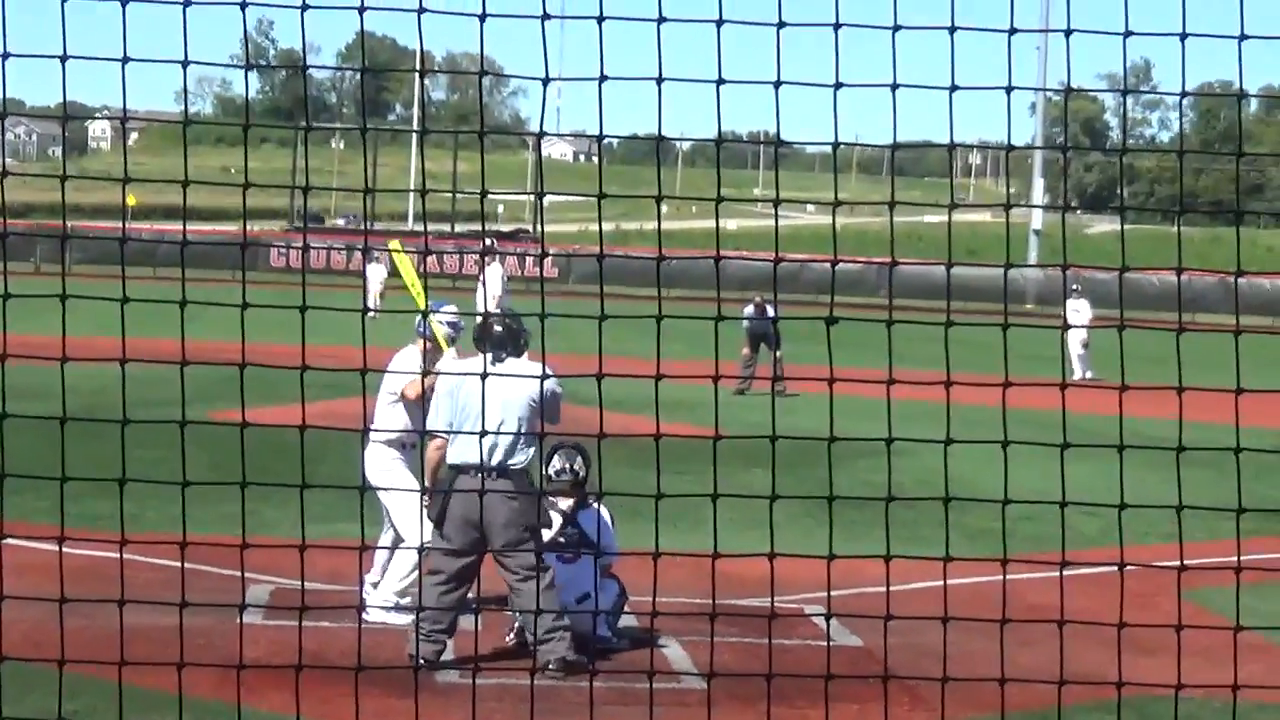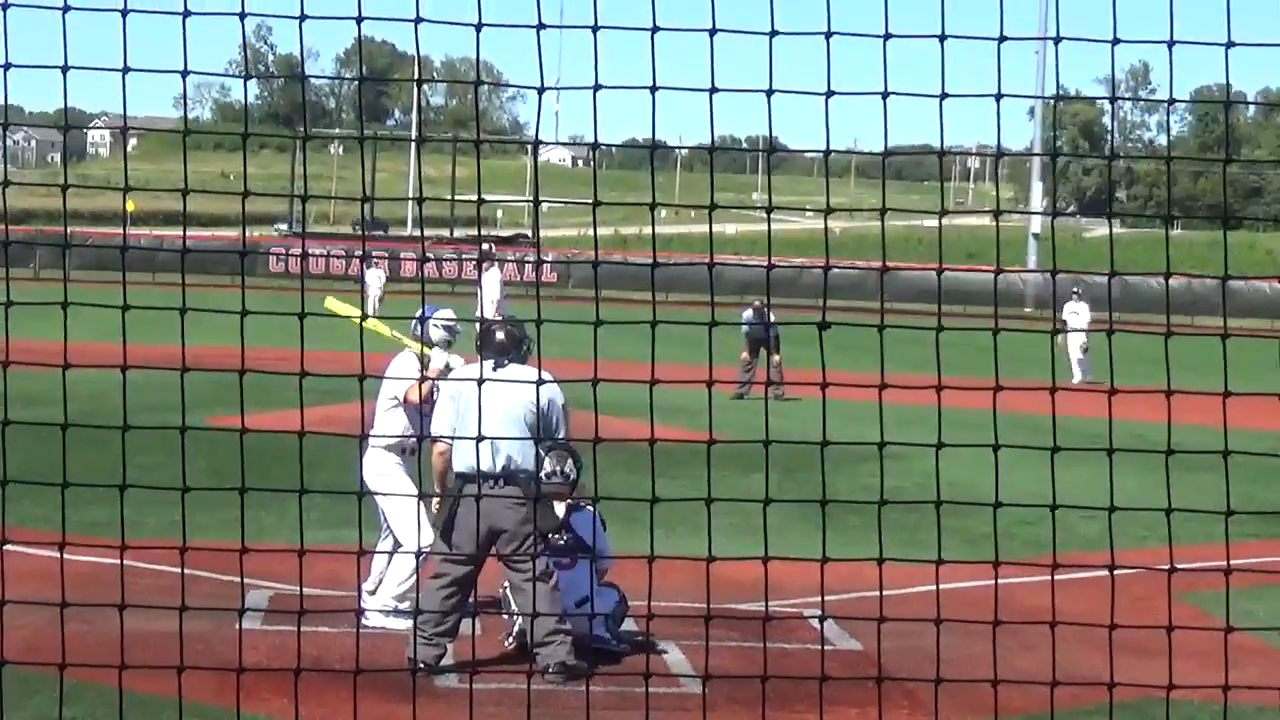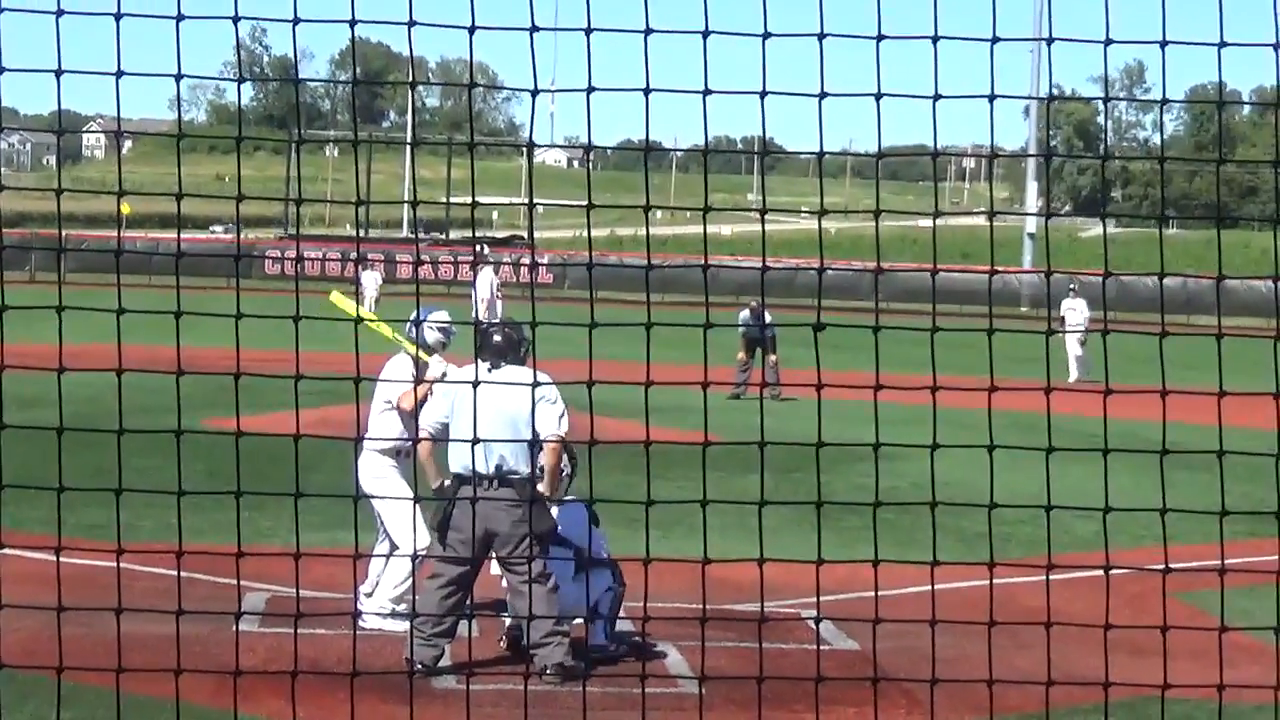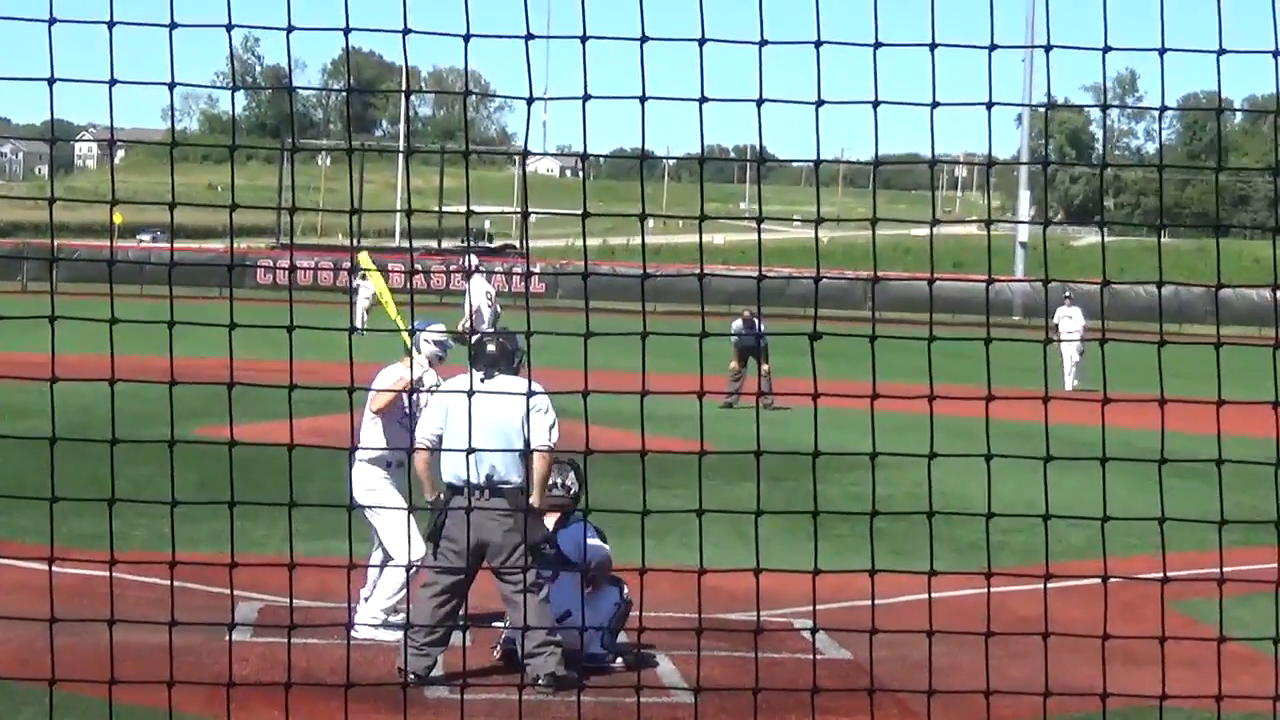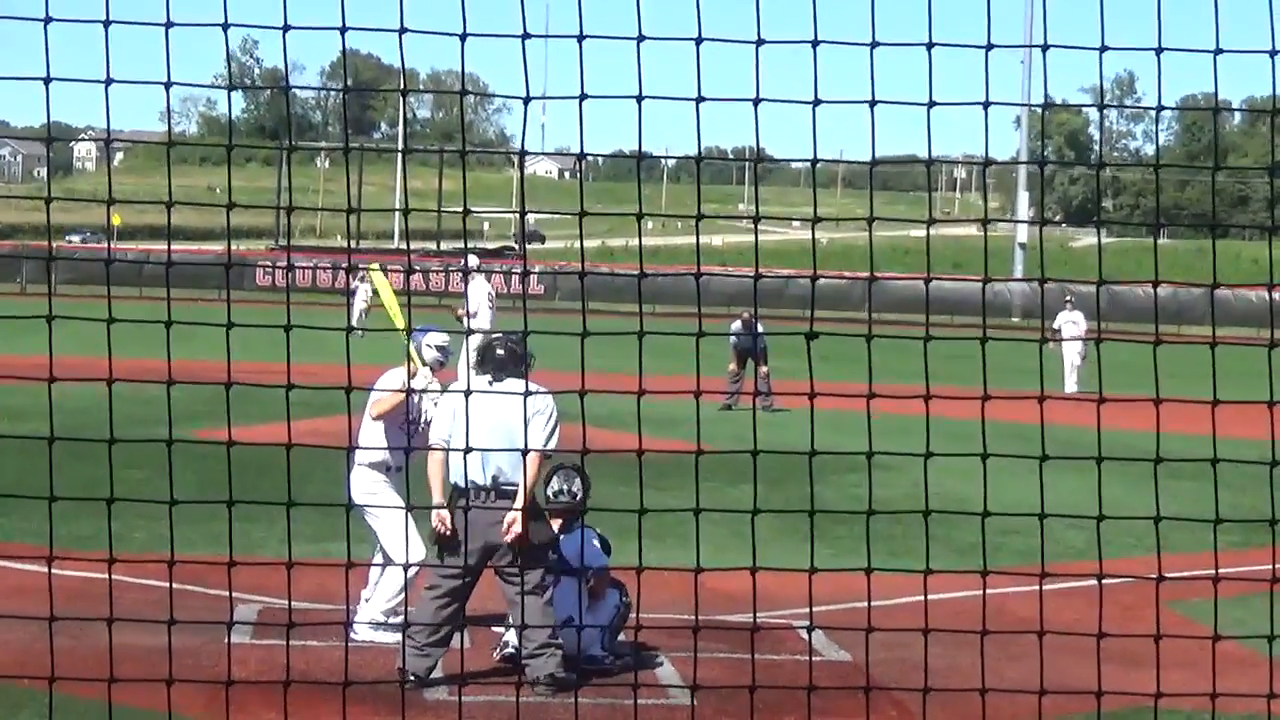
dt=0.5s
person 1, frame 1
left shoulder: (454, 372)
right shoulder: (538, 376)
left elbow: (437, 442)
right elbow: (552, 417)
left wrist: (429, 485)
left hip: (461, 486)
right hip: (511, 488)
left knee: (444, 572)
right knee: (530, 574)
left ankle: (425, 649)
right ankle: (555, 652)
person 1, frame 2
left shoulder: (458, 379)
right shoulder: (541, 383)
left elbow: (441, 448)
right elbow: (559, 443)
left wrist: (440, 490)
left hip: (468, 494)
right hip: (519, 496)
left knee: (447, 577)
right knee: (535, 579)
left ankle: (424, 653)
right ankle: (556, 658)
person 1, frame 3
left shoulder: (455, 379)
right shoulder: (537, 383)
left elbow: (424, 437)
right elbow: (554, 442)
left wrist: (436, 482)
right wrist: (547, 487)
left hip: (465, 496)
right hip: (516, 498)
left knee: (445, 578)
right knee: (533, 580)
left ankle: (422, 655)
right ankle: (554, 659)
person 1, frame 4
left shoulder: (449, 389)
right shoulder: (530, 393)
left elbow: (422, 450)
right elbow: (542, 453)
left wrist: (433, 496)
right wrist: (536, 501)
left hip: (458, 506)
right hip: (507, 508)
left knee: (438, 588)
right knee: (526, 591)
left ankle: (414, 665)
right ankle: (546, 669)
person 1, frame 5
left shoulder: (457, 392)
right shoulder: (537, 397)
left elbow: (437, 450)
right elbow: (534, 456)
left wrist: (439, 504)
right wrist: (519, 508)
left hip: (464, 507)
right hip: (513, 508)
left knee: (442, 590)
right knee: (531, 592)
left ankle: (414, 667)
right ankle: (545, 670)
person 2, frame 1
left shoulder: (428, 362)
right shoulder: (408, 359)
right elbow: (411, 393)
right wrist: (438, 370)
left hip: (399, 456)
right hip: (387, 456)
left knee: (398, 527)
right knee: (420, 534)
left ankle: (375, 587)
right ankle: (381, 604)
person 2, frame 2
left shoulder: (423, 365)
right shoulder: (406, 363)
left elbow: (438, 403)
right elbow: (415, 398)
left wrist: (452, 373)
right wrist: (435, 371)
left hip: (395, 462)
right hip: (385, 462)
left knee: (395, 535)
right knee: (418, 539)
left ankle: (373, 595)
right ankle: (380, 609)
person 2, frame 3
left shoulder: (418, 368)
right shoulder: (401, 366)
right elbow: (407, 405)
left wrist: (447, 380)
right wrist: (431, 377)
left hip: (390, 465)
right hip: (381, 466)
left knee: (392, 537)
right knee: (416, 541)
left ankle: (370, 597)
right ankle: (377, 611)
person 2, frame 4
left shoulder: (418, 382)
right shoulder: (394, 375)
right elbow: (376, 406)
left wrist: (434, 393)
right wrist: (411, 377)
left hip: (388, 475)
right hip: (373, 476)
left knee: (388, 545)
right knee: (410, 551)
left ankle: (371, 605)
right ankle: (368, 620)
person 2, frame 5
left shoulder: (422, 390)
right shoulder: (396, 379)
right elbow: (375, 412)
left wrist: (437, 403)
right wrist: (413, 387)
left hip: (390, 479)
right hip: (372, 480)
left knee: (391, 548)
right knee: (411, 553)
left ankle: (371, 606)
right ankle: (367, 623)
person 3, frame 1
right shoulder: (598, 511)
right elbow: (607, 563)
right hip: (585, 614)
right knee: (613, 584)
left ankle: (525, 629)
right ankle: (601, 633)
person 3, frame 2
right shoulder: (589, 515)
right elbow: (602, 564)
right hip: (581, 613)
left knee: (510, 587)
right knee: (613, 594)
left ankle: (521, 631)
right ankle: (599, 634)
person 3, frame 3
right shoulder: (577, 509)
left elbow: (499, 567)
right elbow: (600, 557)
right hip: (563, 601)
right knee: (609, 571)
left ankle: (515, 630)
right ankle: (601, 642)
person 3, frame 4
right shoulder: (579, 528)
right elbow: (604, 564)
right wrist: (591, 586)
right hip: (569, 629)
right knee: (616, 589)
left ankle: (510, 642)
right ankle: (597, 651)
person 3, frame 5
right shoulder: (584, 535)
right elbow: (602, 576)
right wrist: (589, 598)
right hip: (571, 636)
right knee: (616, 591)
left ankle: (511, 645)
right ankle: (596, 653)
